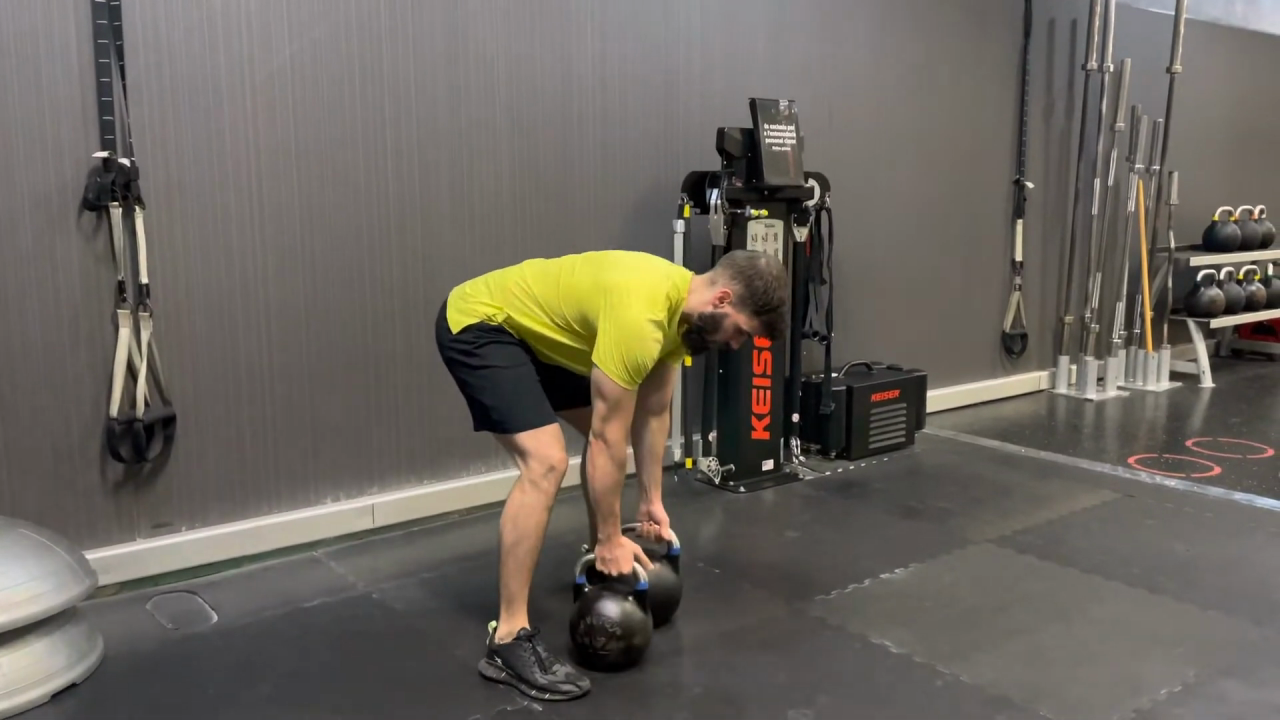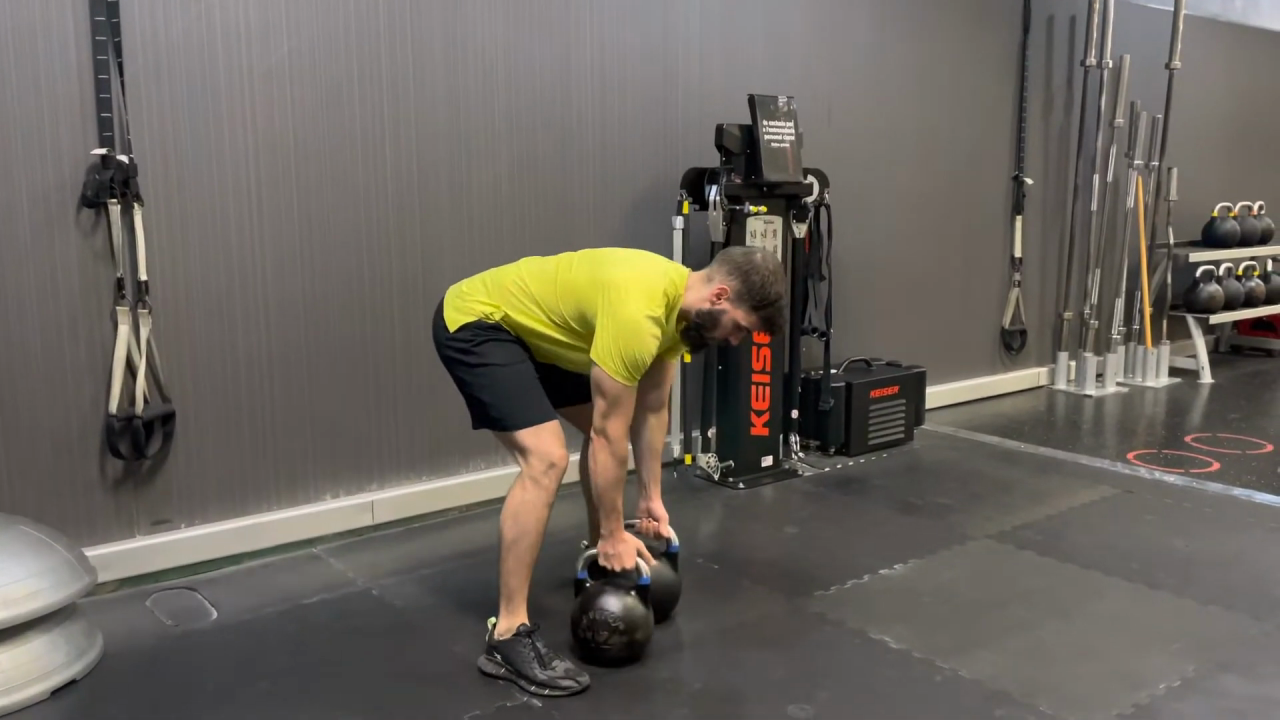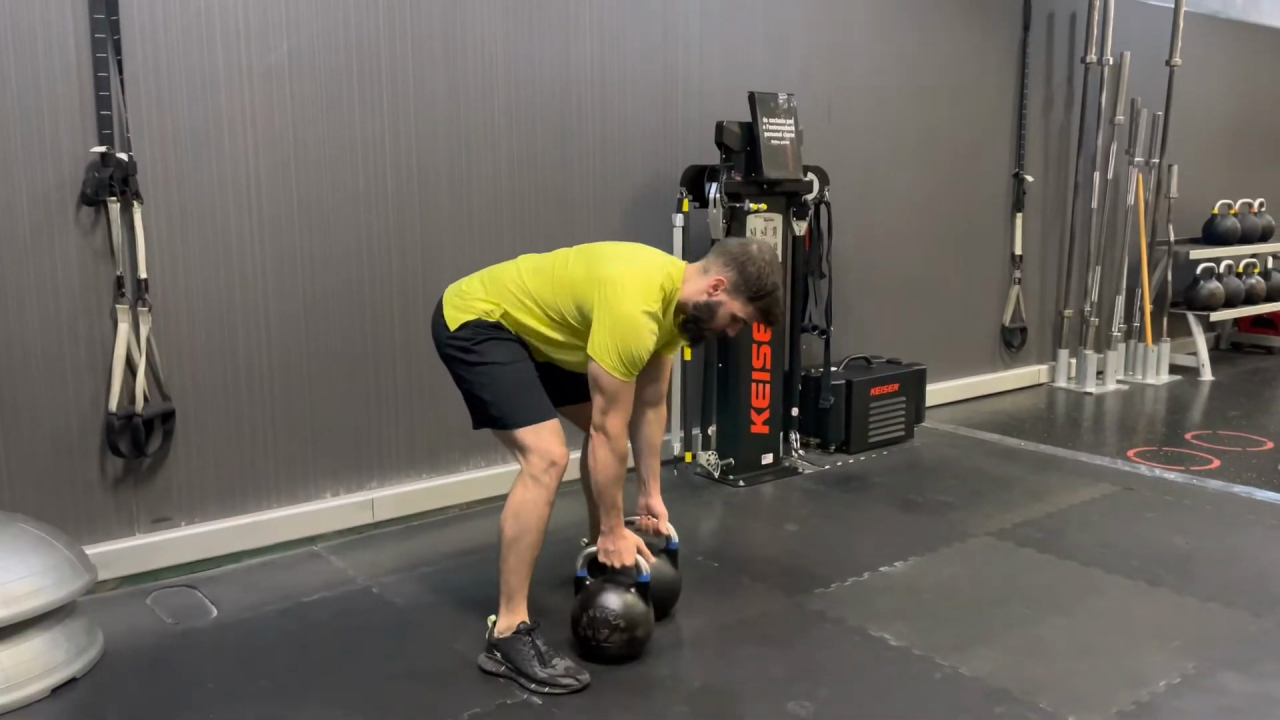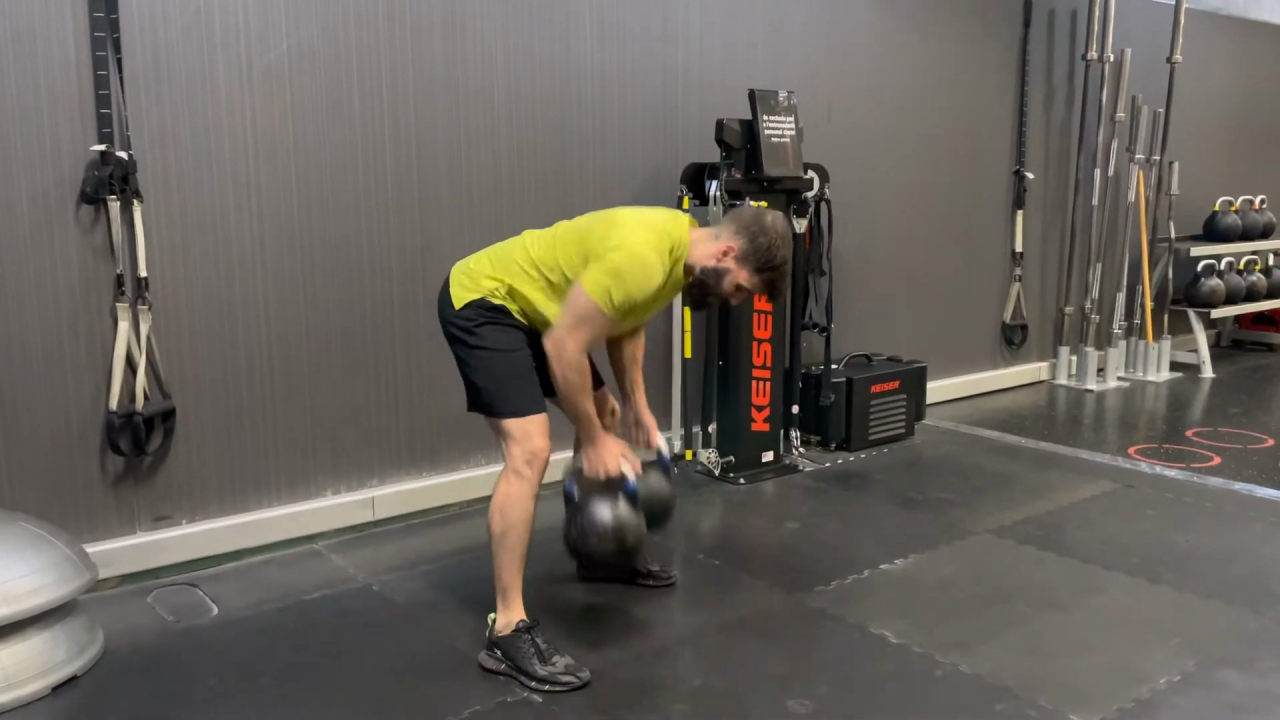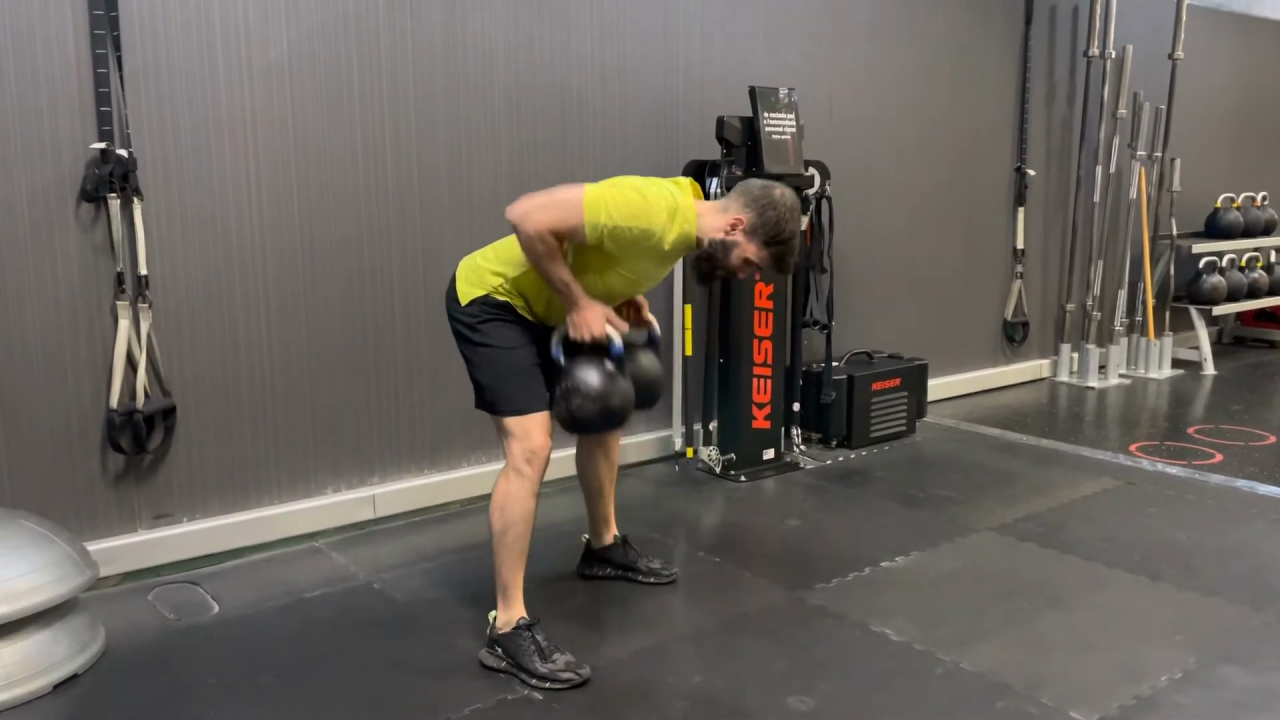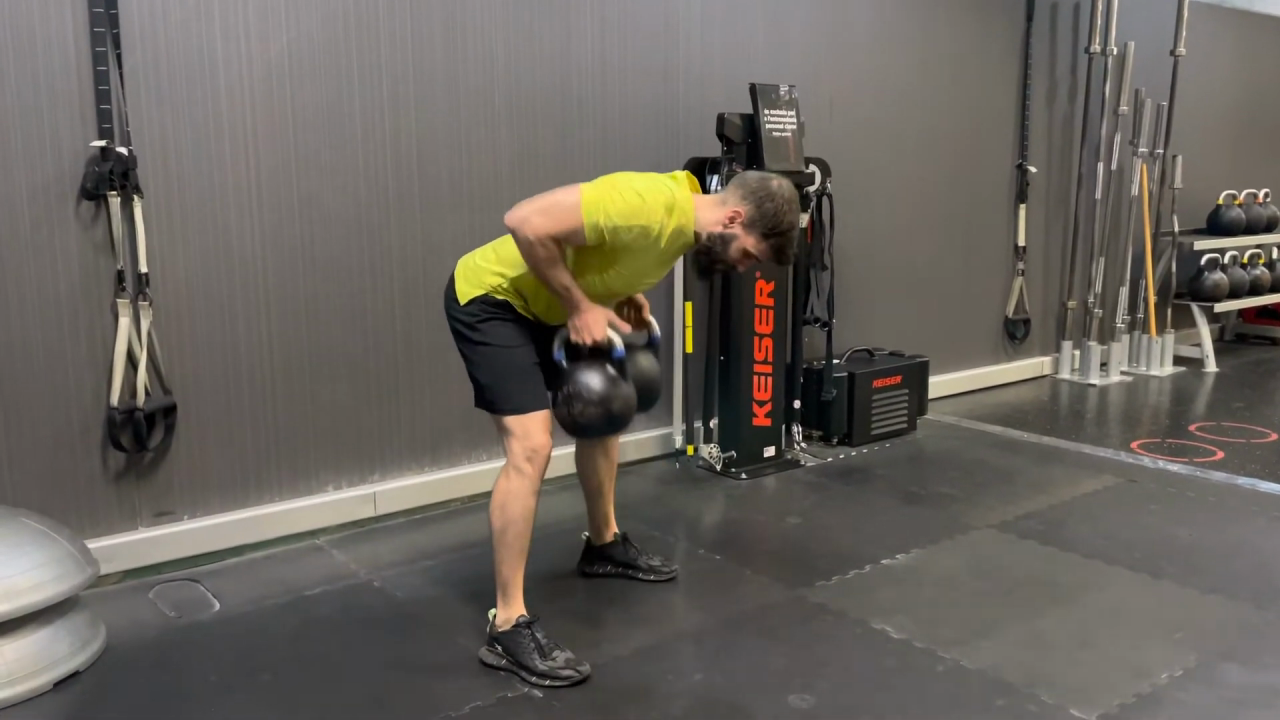
dt=0.2s
person 1, frame 1
left shoulder: (680, 304)
right shoulder: (639, 318)
left elbow: (652, 413)
right elbow: (605, 440)
left wrist: (652, 501)
right wrist: (610, 538)
left hip: (529, 326)
right hip: (477, 324)
left knee: (607, 428)
right knee: (546, 463)
left ankle: (600, 561)
right ankle: (508, 640)
person 1, frame 2
left shoulder: (677, 302)
right shoulder: (637, 314)
left elbow: (652, 410)
right elbow: (609, 436)
left wrist: (651, 497)
right wrist: (614, 534)
left hip: (527, 324)
right hip: (474, 321)
left knee: (606, 422)
right knee: (547, 459)
left ankle: (599, 558)
right ankle: (508, 637)
person 1, frame 3
left shoulder: (675, 296)
right shoulder: (634, 309)
left elbow: (650, 405)
right elbow: (609, 432)
left wrist: (651, 493)
right wrist: (613, 530)
left hip: (525, 322)
right hip: (474, 320)
left knee: (605, 420)
right knee: (547, 457)
left ankle: (600, 556)
right ankle: (508, 634)
person 1, frame 4
left shoulder: (681, 252)
right shoulder: (641, 256)
left elbow: (626, 323)
right elbow: (563, 347)
left wrist: (639, 411)
right wrist: (593, 442)
left hip: (530, 306)
right hip: (481, 302)
left knee: (607, 415)
right knee: (530, 451)
right ankle: (508, 631)
person 1, frame 5
left shoulder: (686, 221)
right shoulder: (649, 210)
right elbow: (526, 215)
left wrist: (630, 304)
right wrist: (577, 304)
left hip: (539, 302)
right hip: (491, 297)
right knee: (532, 447)
left ankle: (603, 545)
right ankle: (508, 628)
person 1, frame 6
left shoulder: (686, 213)
right shoulder: (645, 207)
right elbow: (526, 222)
left wrist: (628, 299)
right wrist: (577, 306)
left hip: (542, 304)
right hip: (490, 296)
right knee: (531, 447)
left ankle: (603, 543)
right ankle: (508, 625)
